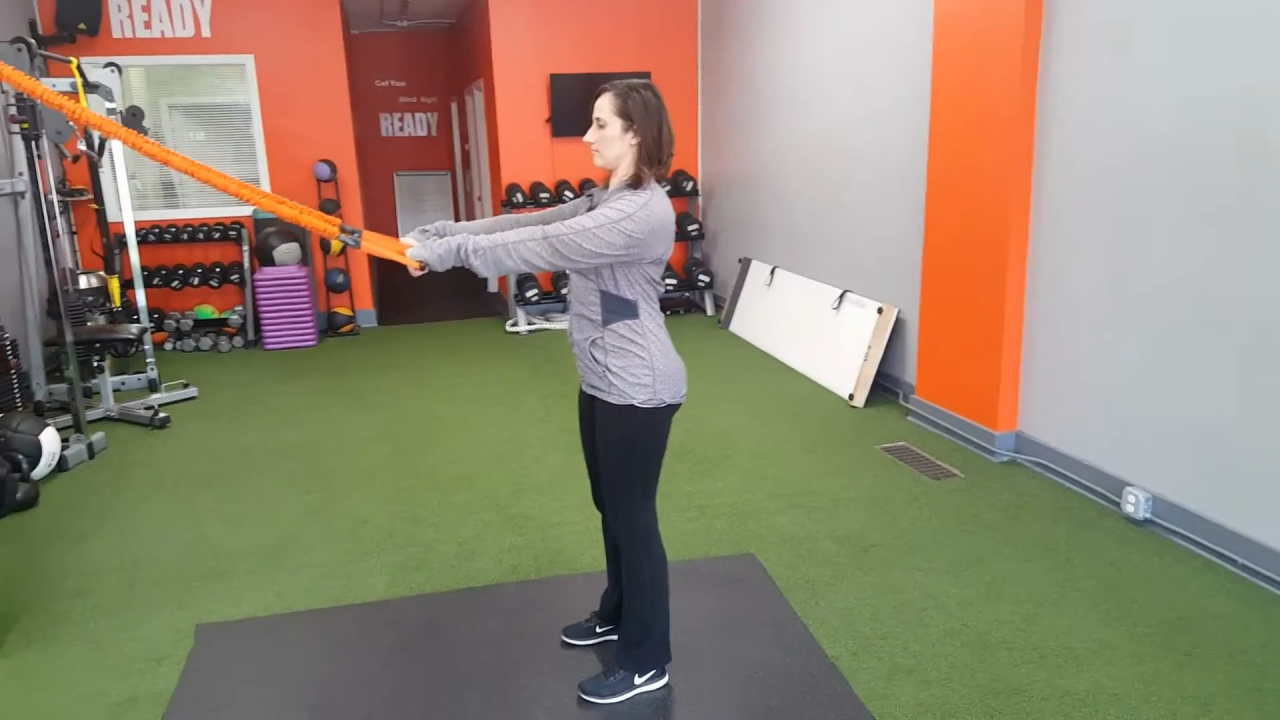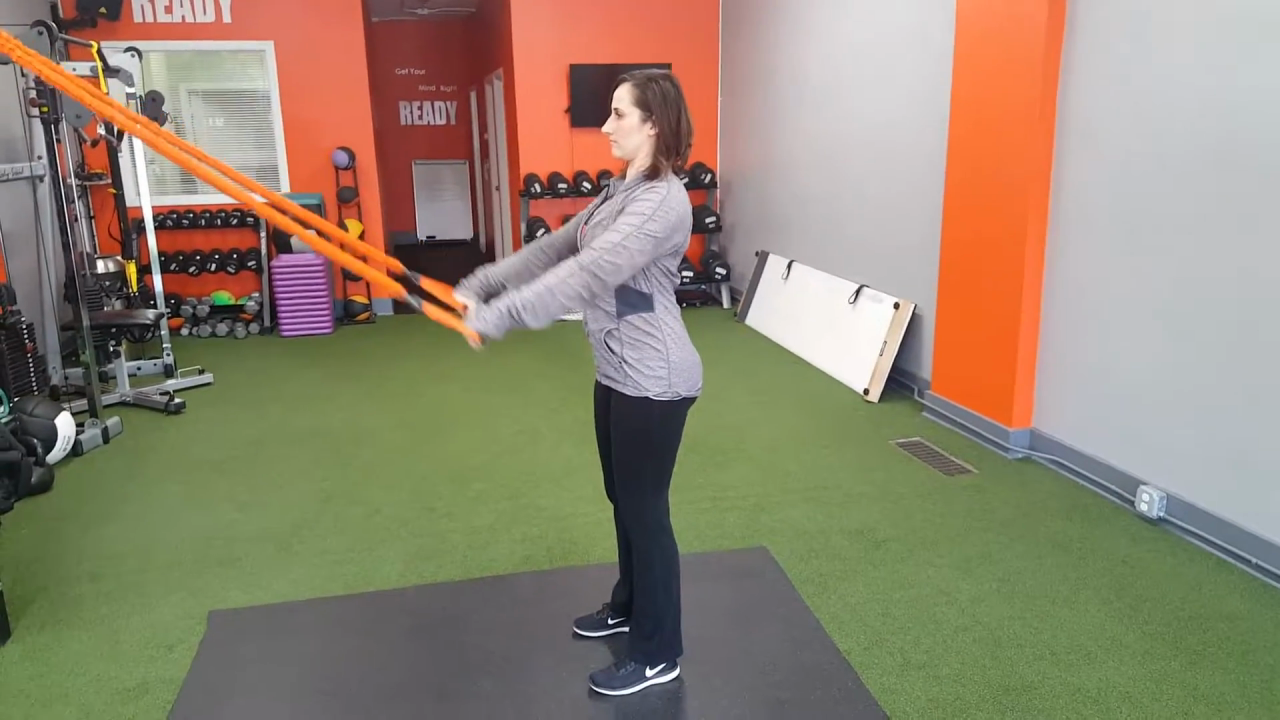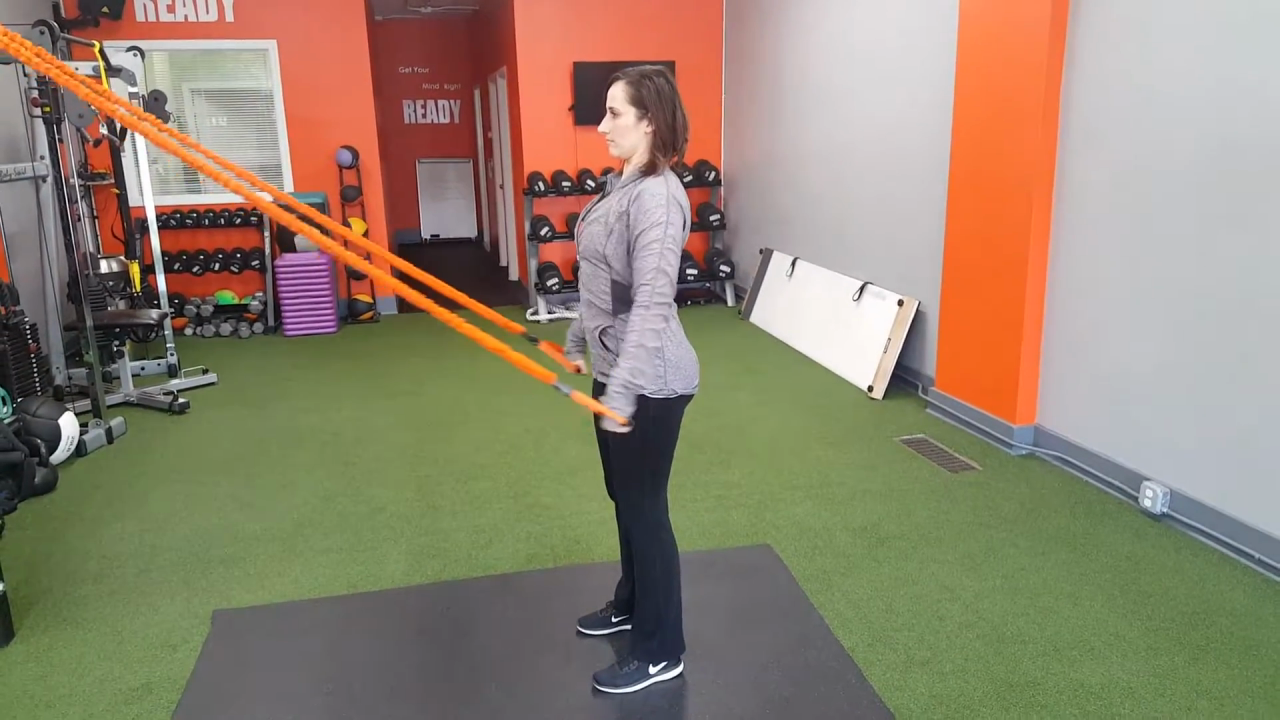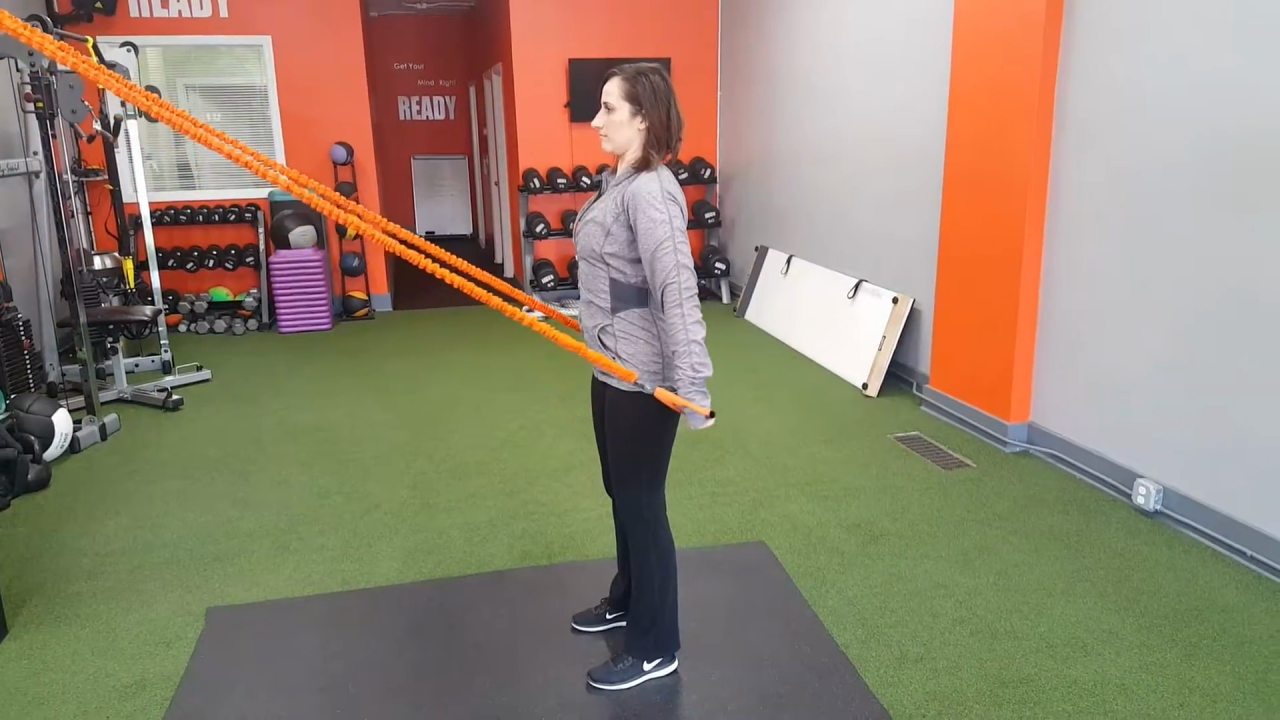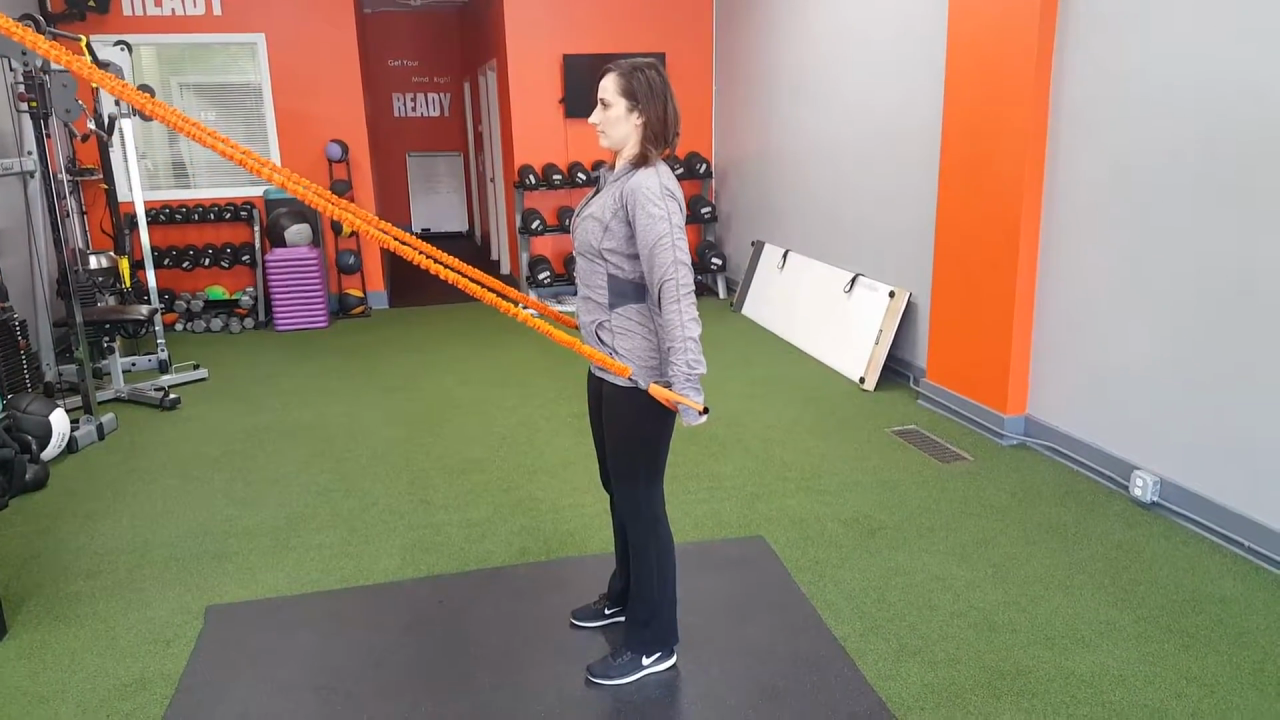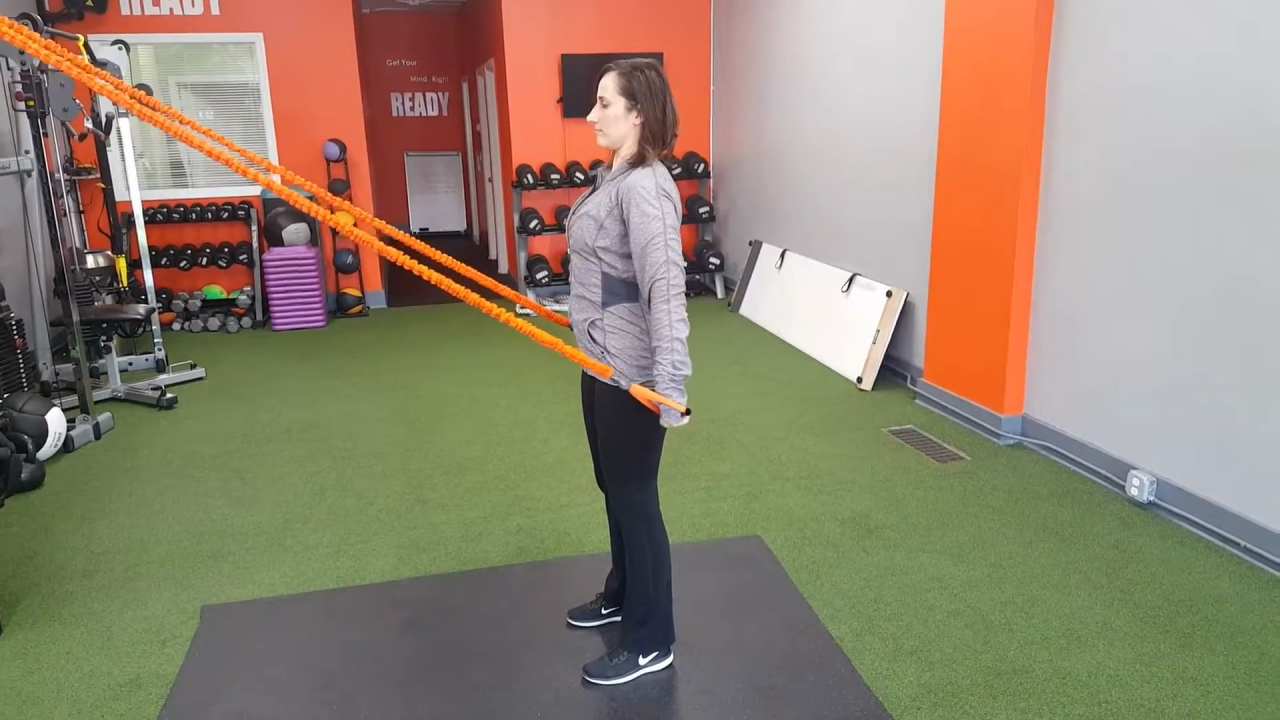
dt=0.5s
person 1, frame 1
left shoulder: (645, 211)
right shoulder: (605, 201)
left elbow: (547, 246)
right elbow: (531, 223)
left wrist: (448, 250)
right wrist: (436, 233)
left hip: (637, 389)
right hip: (603, 382)
left knee: (633, 516)
right knee: (610, 507)
left ankle: (646, 662)
right ankle: (618, 614)
person 1, frame 2
left shoulder: (663, 201)
right shoulder: (624, 191)
left elbow: (590, 273)
right elbow: (558, 246)
left wrist: (500, 315)
right wrist: (480, 285)
left hip: (654, 382)
right hip: (618, 374)
left knee: (645, 509)
right knee: (623, 500)
left ankle: (659, 654)
right ankle: (629, 604)
person 1, frame 3
left shoulder: (657, 196)
right shoulder: (623, 186)
left elbow: (654, 301)
left wrist: (623, 390)
right wrist: (578, 339)
left hip: (648, 382)
right hip: (618, 368)
left knee: (644, 506)
right knee: (625, 497)
left ankle: (660, 651)
right ankle: (632, 602)
person 1, frame 4
left shoulder: (650, 192)
right shoulder: (619, 181)
left elbow: (678, 290)
left wrist: (692, 384)
left hip: (644, 378)
right hip: (614, 369)
left knee: (641, 503)
right knee: (621, 493)
left ankle: (655, 648)
right ankle: (627, 599)
person 1, frame 5
left shoulder: (647, 187)
right shoulder: (616, 177)
left elbow: (675, 286)
left wrist: (686, 381)
right wrist: (590, 323)
left hip: (640, 375)
right hip: (609, 364)
left knee: (640, 499)
right knee: (618, 489)
left ankle: (653, 642)
right ankle: (625, 594)
person 1, frame 6
left shoulder: (644, 188)
right shoulder: (614, 175)
left elbow: (666, 288)
left wrist: (669, 384)
left hip: (633, 373)
right hip: (603, 364)
left knee: (634, 498)
right knee: (614, 488)
left ankle: (651, 643)
right ankle: (622, 593)
